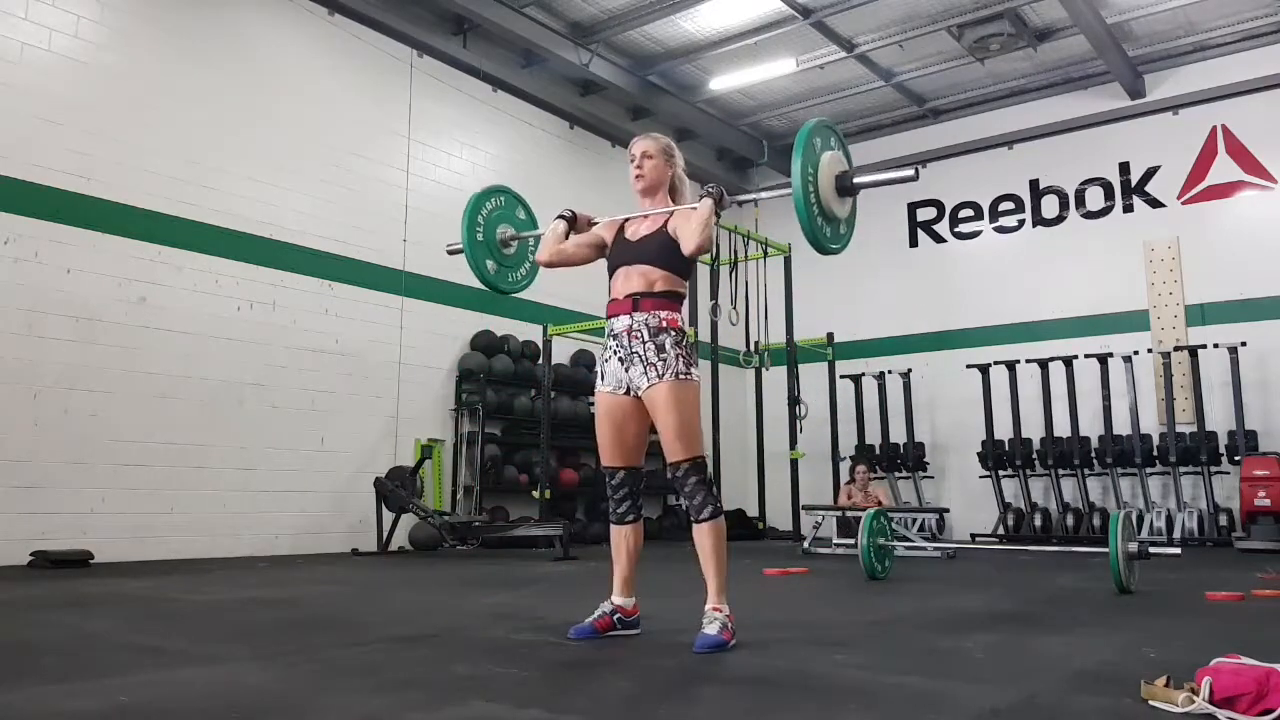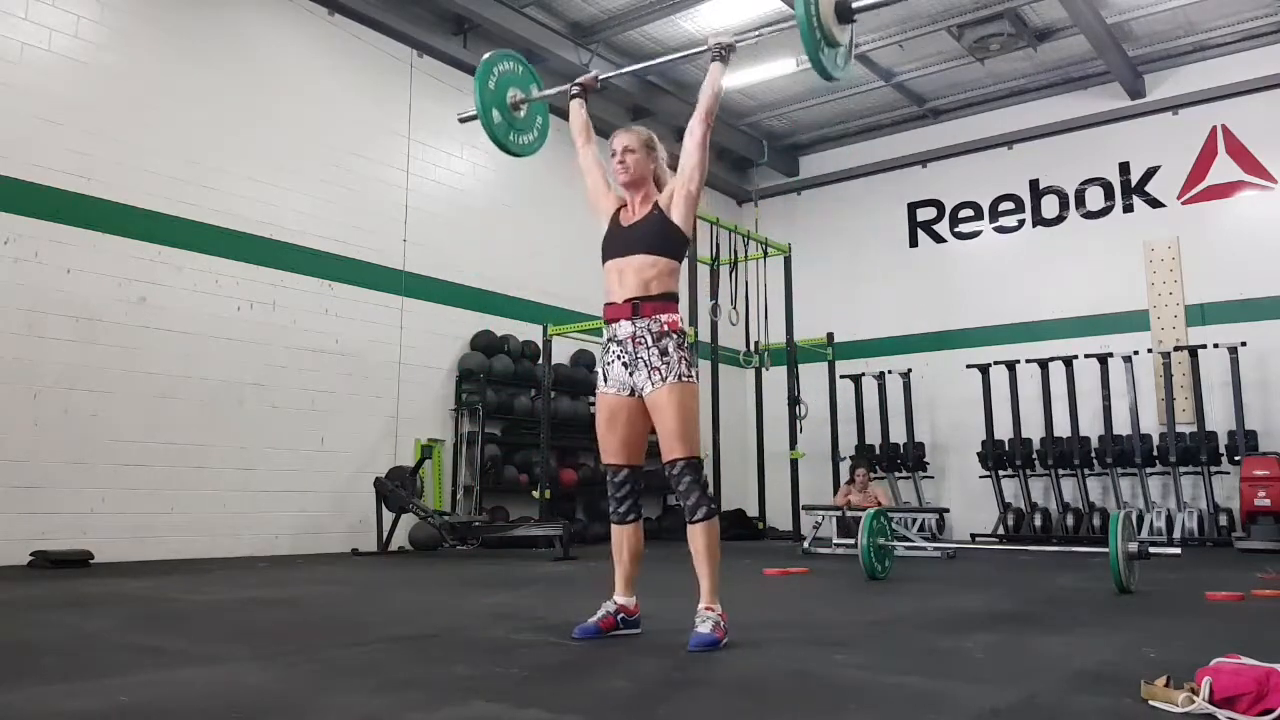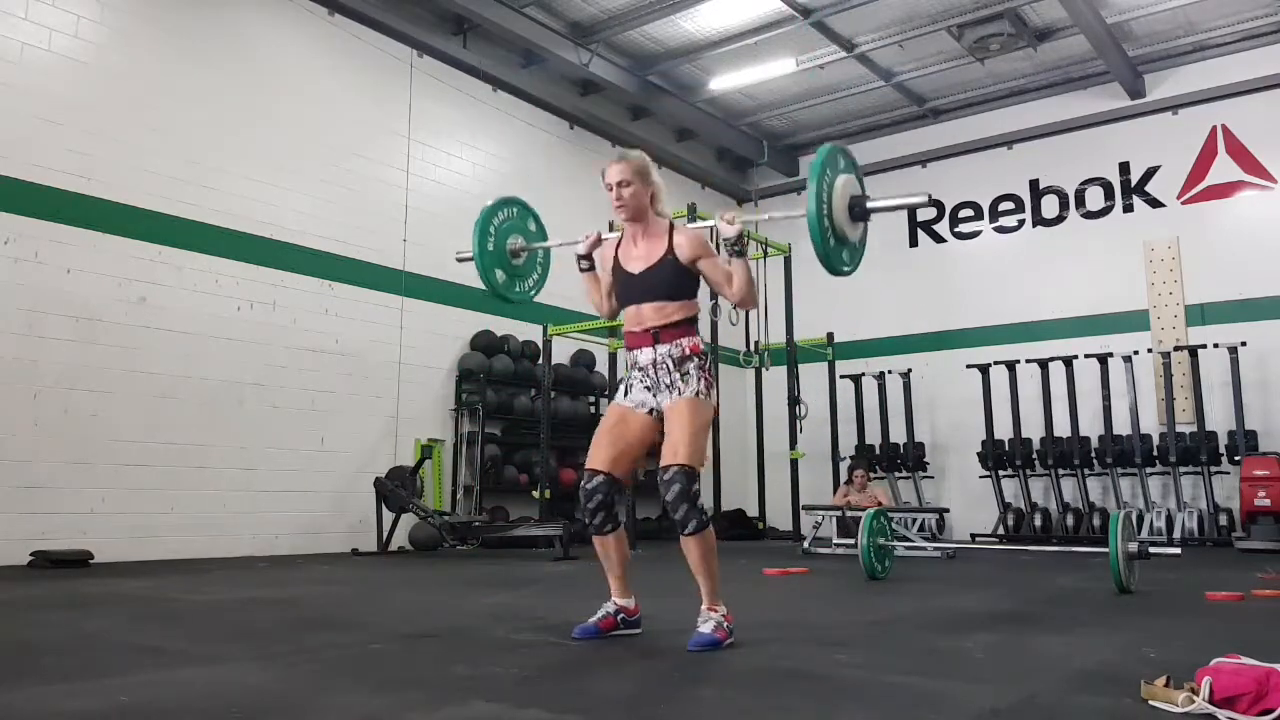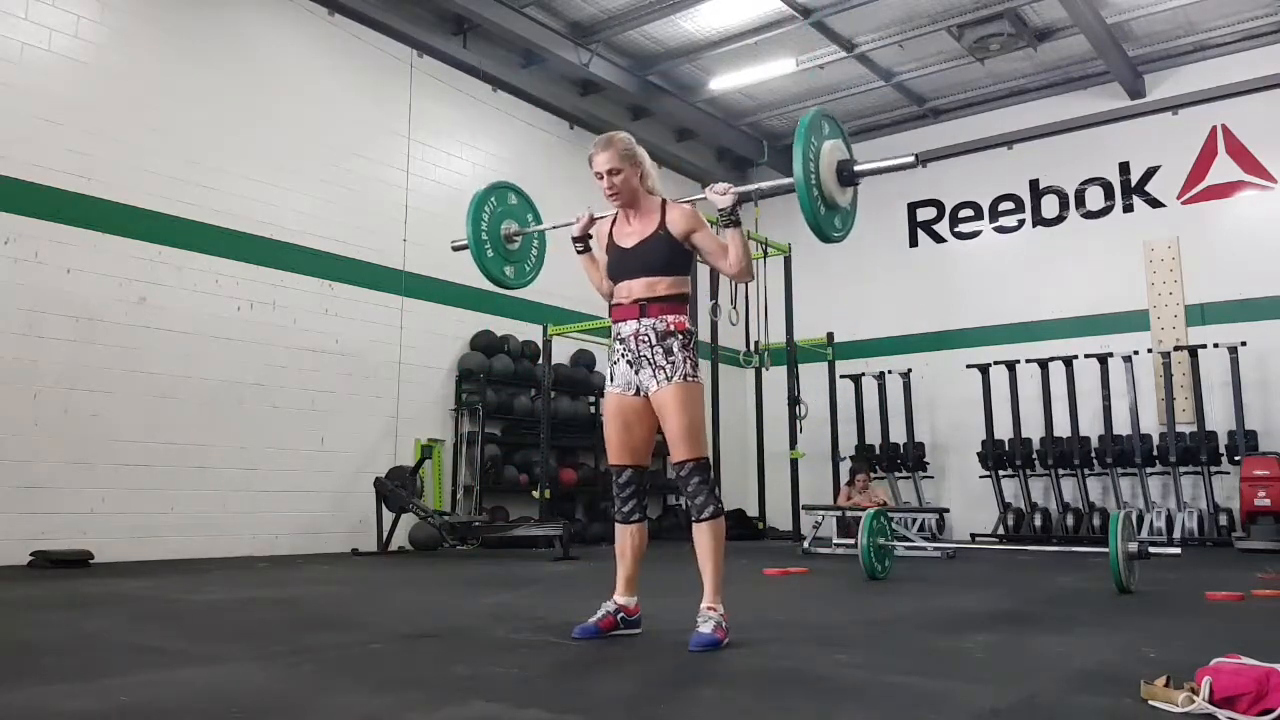
dt=0.7s
person 1, frame 1
left shoulder: (682, 218)
right shoulder: (613, 228)
left elbow: (695, 244)
right elbow: (548, 255)
left wrist: (709, 204)
right wrist: (565, 221)
left hip: (663, 342)
right hip: (617, 347)
left knee: (688, 477)
right knee: (619, 482)
left ankle: (717, 610)
right ankle: (622, 604)
person 1, frame 2
left shoulder: (675, 200)
right shoulder: (611, 207)
left elbow: (701, 122)
right elbow: (584, 145)
left wrist: (717, 63)
right wrist: (578, 95)
left hip: (661, 342)
right hip: (616, 347)
left knee: (684, 477)
right knee: (619, 483)
left ankle: (710, 610)
right ankle: (623, 603)
person 1, frame 3
left shoulder: (685, 240)
right shoulder: (612, 250)
left elbow: (745, 297)
left wrist: (735, 244)
right wrist: (586, 262)
left hip: (682, 371)
right hip: (636, 375)
left knee: (678, 488)
right knee: (595, 491)
left ankle: (714, 610)
right ankle: (622, 603)
person 1, frame 4
left shoulder: (678, 215)
right shoulder: (611, 229)
left elbow: (739, 269)
left wrist: (729, 214)
right wrist: (580, 242)
left hip: (668, 344)
right hip: (622, 350)
left knee: (692, 476)
right knee: (625, 483)
left ankle: (712, 609)
right ankle: (624, 603)
